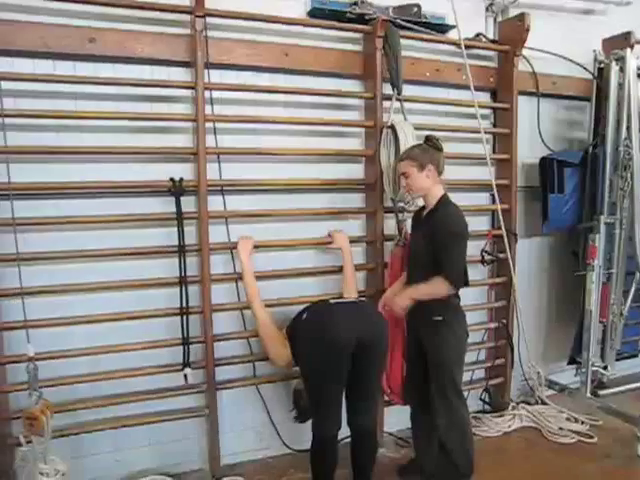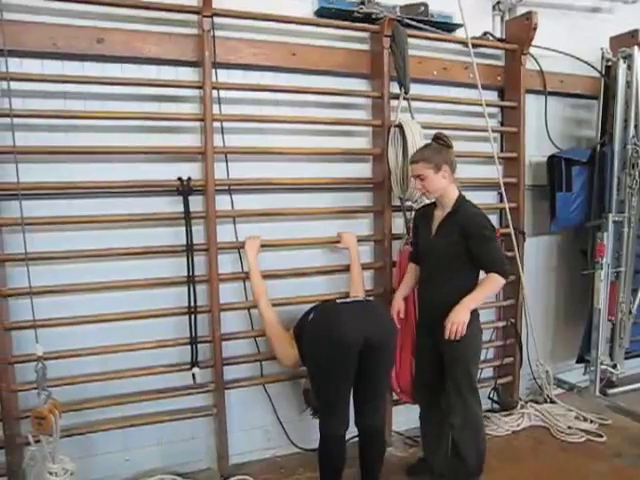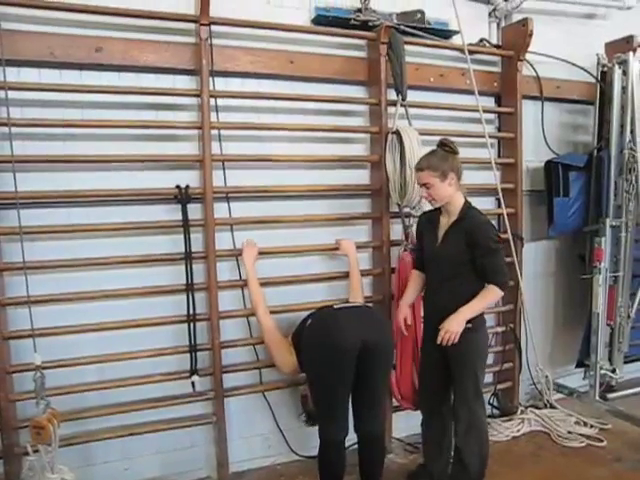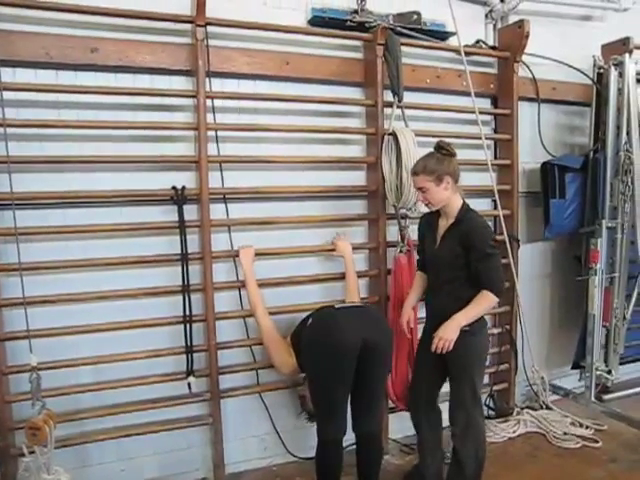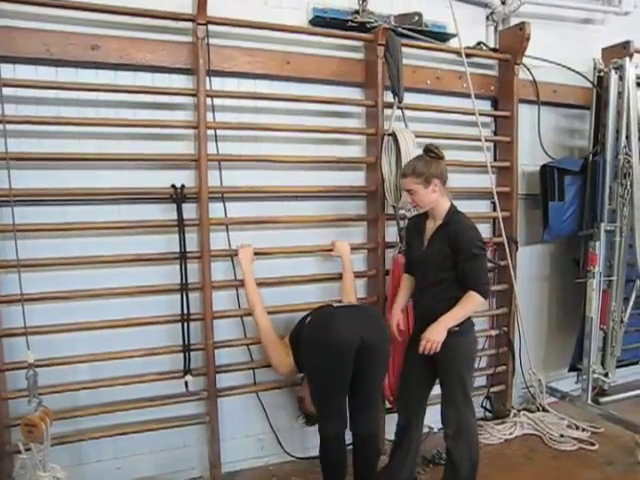
dt=0.3s
person 1, frame 1
left shoulder: (448, 218)
right shoulder: (422, 215)
left elbow: (450, 279)
left wrist: (410, 295)
right wrist: (396, 290)
left hip: (443, 323)
right hip: (421, 321)
left knee: (446, 398)
right knee: (418, 393)
person 1, frame 2
left shoulder: (471, 218)
right shoulder: (423, 216)
left elbow: (498, 273)
left wrist: (465, 307)
right wrist: (400, 293)
left hip: (459, 323)
right hip: (428, 321)
left knee: (461, 399)
right knee: (428, 394)
person 1, frame 3
left shoulder: (478, 226)
right shoulder: (426, 222)
left elbow: (497, 284)
left wrist: (461, 316)
right wrist: (406, 301)
left hip: (467, 331)
right hip: (434, 326)
left knee: (467, 406)
right knee: (431, 401)
person 1, frame 4
left shoulder: (475, 229)
right shoulder: (427, 223)
left elbow: (493, 291)
left wrist: (455, 324)
right wrist: (410, 303)
left hip: (466, 334)
right hip: (434, 328)
left knee: (465, 410)
right knee: (419, 398)
person 1, frame 5
left shoulder: (463, 231)
right shoulder: (414, 226)
left elbow: (479, 292)
left wrist: (443, 325)
right wrist: (398, 306)
left hip: (455, 335)
right hip: (421, 330)
left knee: (456, 412)
right knee: (408, 403)
person 2, frame 1
left shoulder: (285, 352)
left elbow: (256, 303)
right elbow: (350, 295)
left wrist: (245, 257)
right wrist: (345, 248)
left hip: (325, 330)
right hip: (371, 319)
left knee: (326, 428)
right knee: (365, 423)
person 2, frame 2
left shoulder: (291, 352)
left elbow: (263, 304)
right elbow: (358, 295)
left wrist: (252, 258)
right wrist: (353, 248)
left hip: (331, 330)
right hip: (379, 318)
left knee: (333, 427)
right knee: (372, 422)
person 2, frame 3
left shoulder: (290, 359)
left elbow: (261, 311)
right elbow: (357, 299)
left wrist: (249, 265)
right wrist: (352, 255)
left hip: (329, 335)
right hip: (375, 323)
left knee: (333, 434)
right knee: (372, 428)
person 2, frame 4
left shoulder: (289, 361)
left elbow: (260, 312)
right elbow: (354, 301)
left wrist: (247, 267)
right wrist: (348, 256)
left hip: (330, 335)
right hip: (376, 324)
left knee: (331, 433)
right knee: (370, 427)
person 2, frame 5
left shoulder: (288, 362)
left elbow: (258, 311)
right elbow: (350, 302)
left wrist: (246, 266)
right wrist: (346, 256)
left hip: (328, 334)
right hip: (372, 322)
left knee: (332, 430)
right knee: (367, 427)
